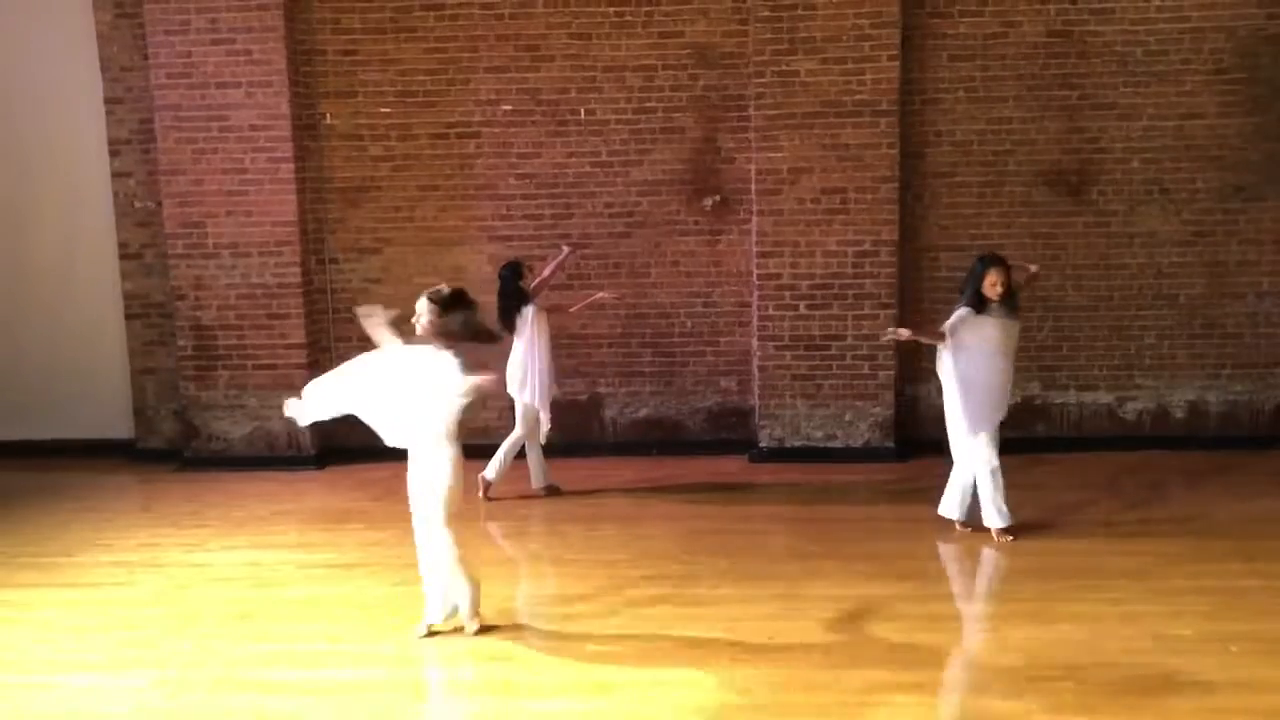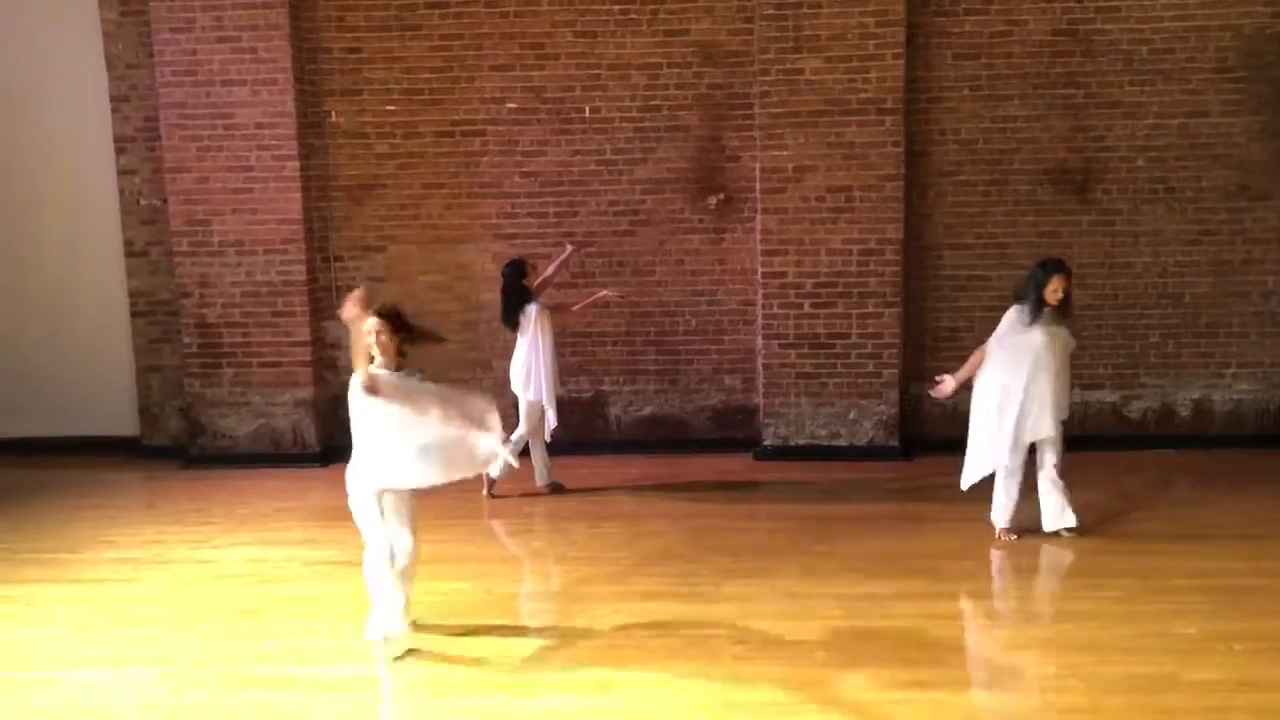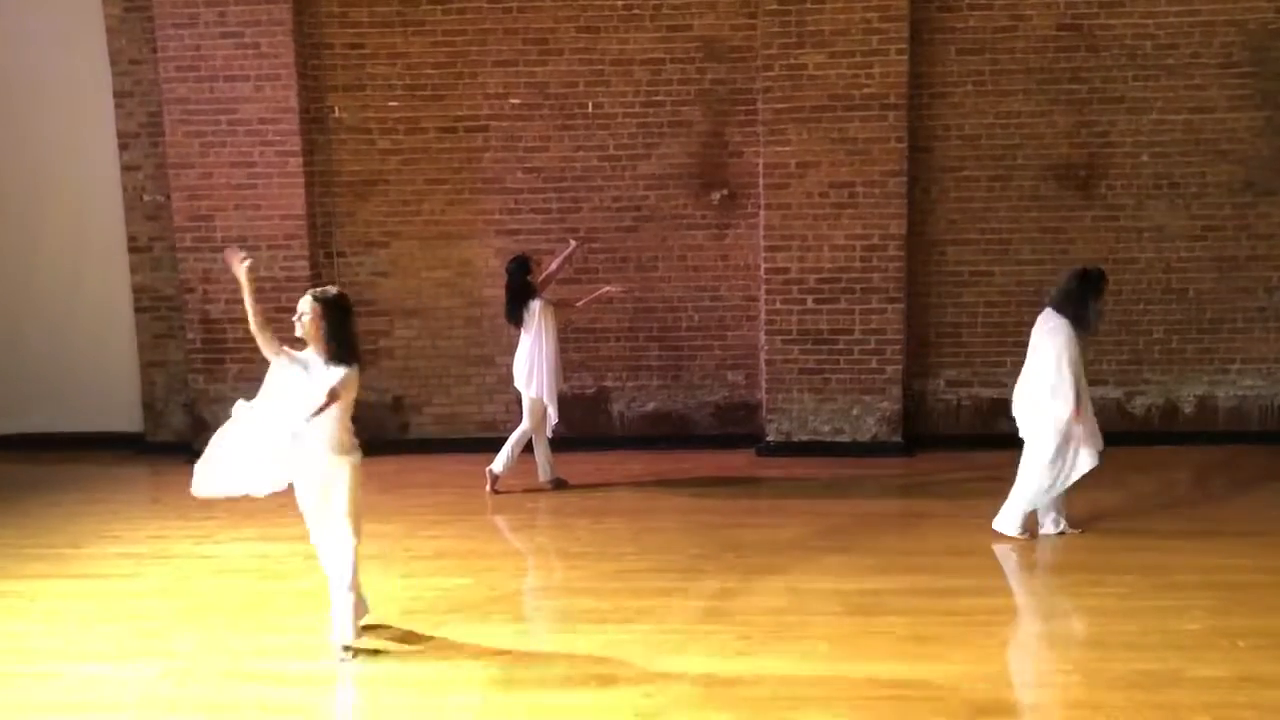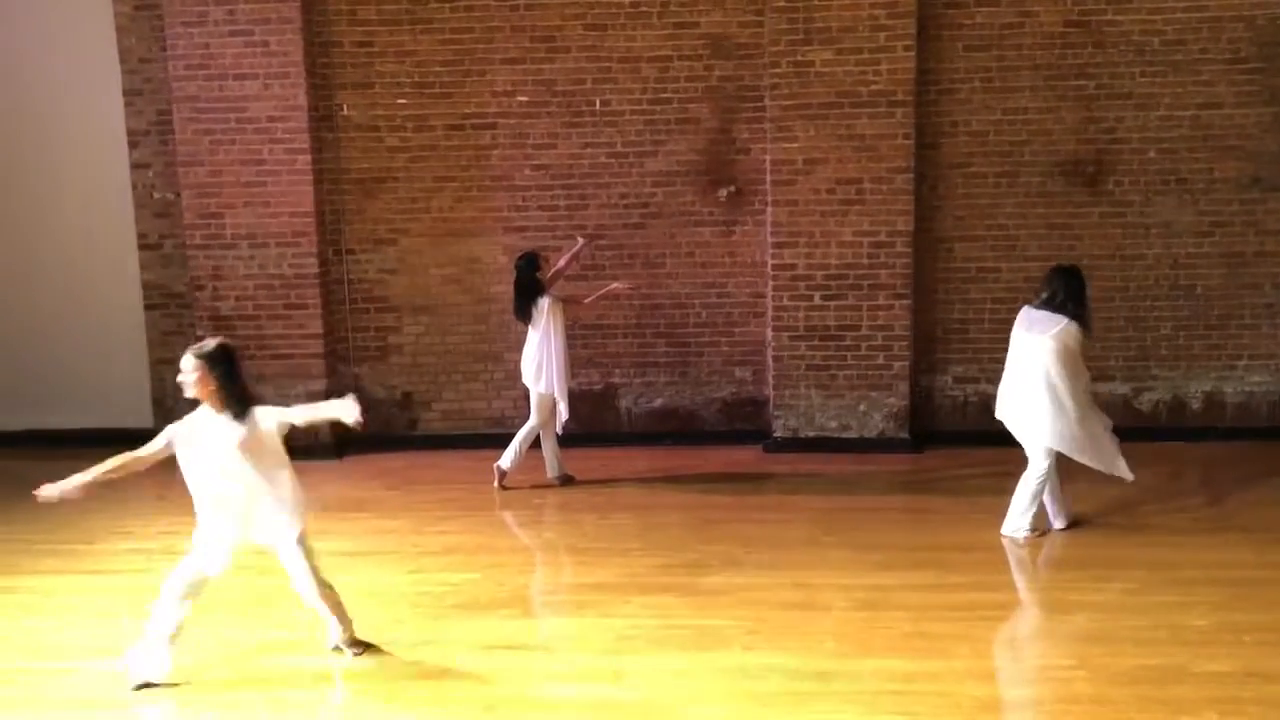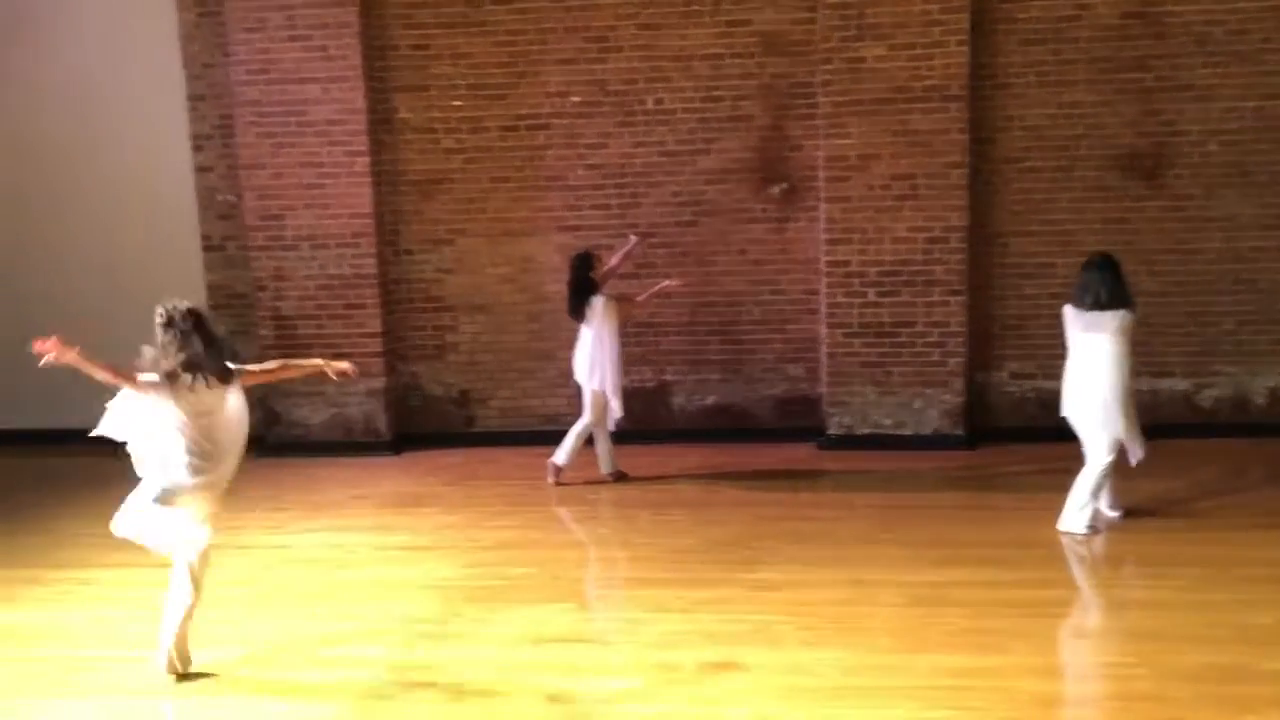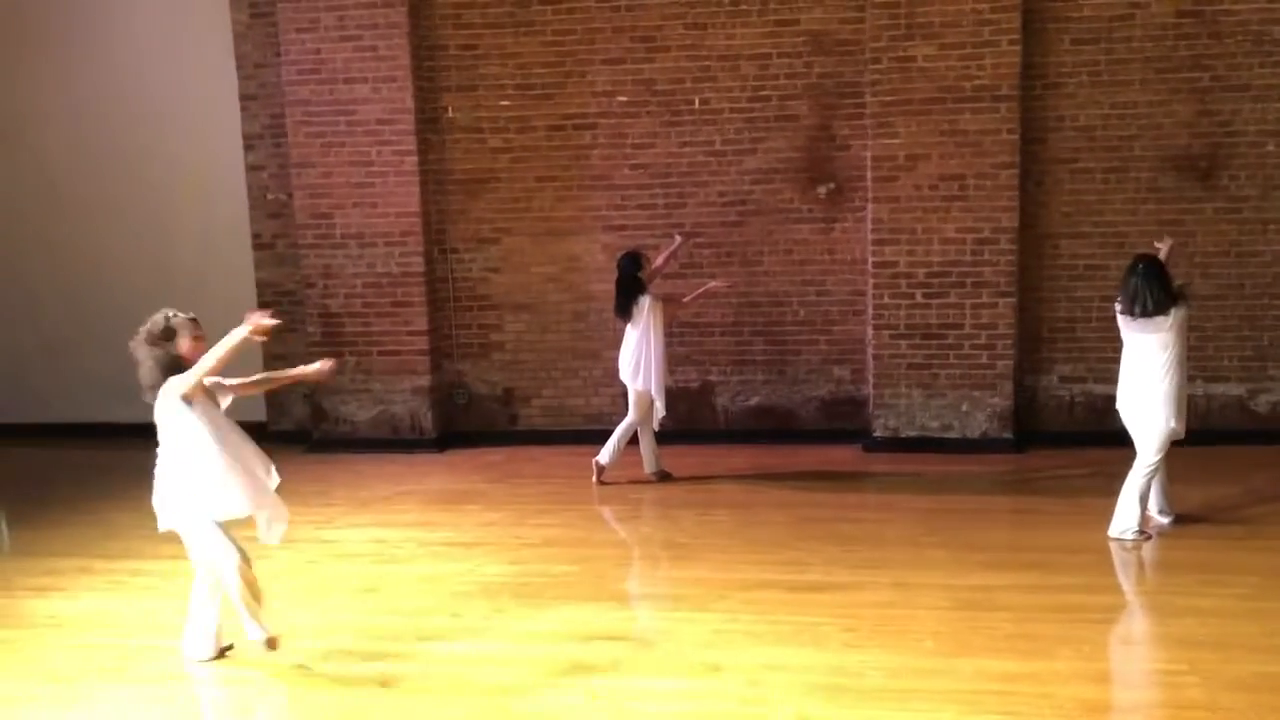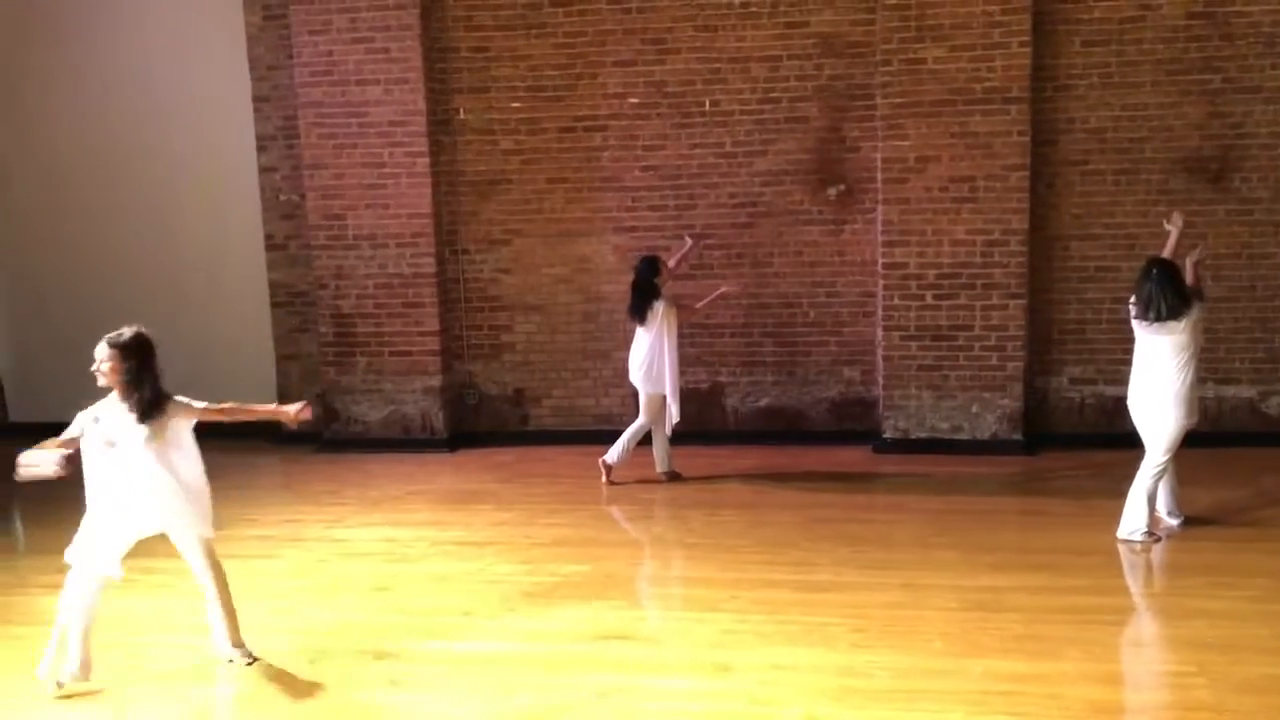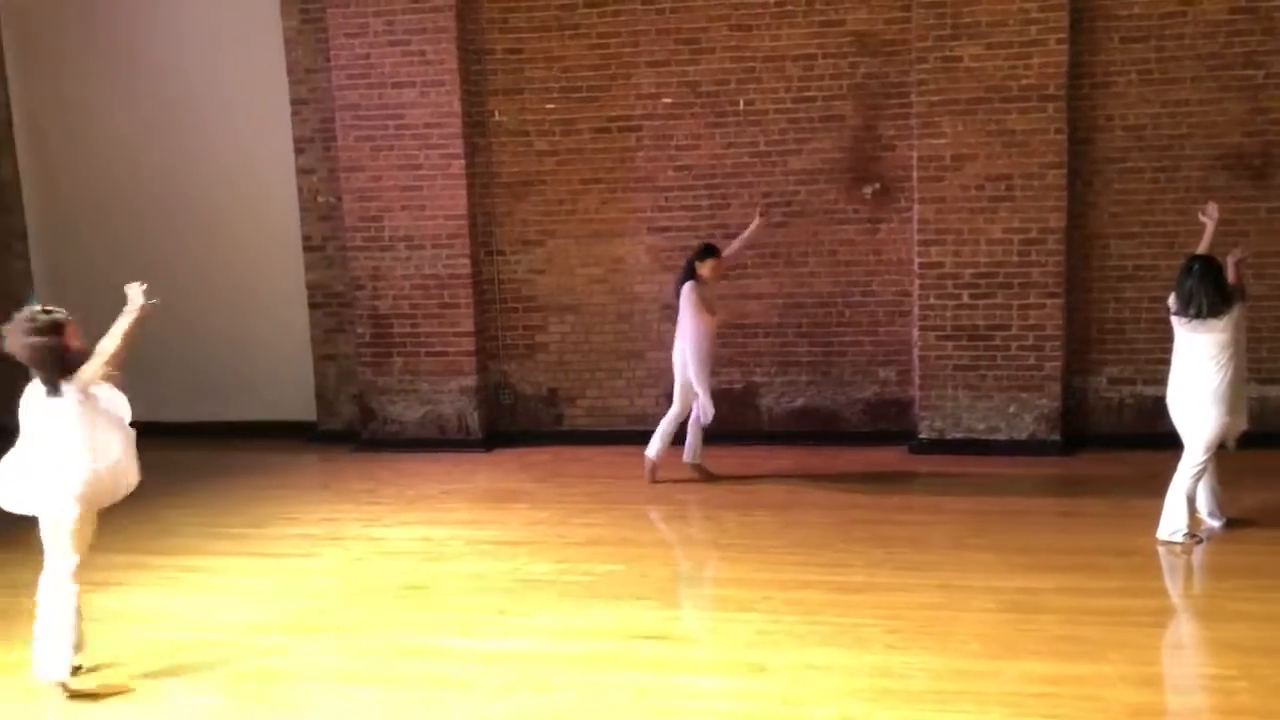
dt=0.5s
person 1, frame 1
left shoulder: (449, 361)
right shoulder: (424, 354)
left elbow: (462, 386)
right elbow: (399, 349)
left wrist: (479, 380)
right wrist: (381, 325)
left hip: (440, 457)
right hip: (423, 456)
left knee: (437, 535)
right knee: (425, 535)
left ankle: (467, 605)
right ankle: (439, 609)
person 1, frame 2
left shoulder: (408, 378)
right shoulder: (366, 379)
left elbow: (443, 410)
right elbow: (362, 369)
right wrist: (355, 324)
left hip: (397, 480)
right hip: (366, 478)
left knee: (405, 551)
right knee: (380, 553)
left ankle: (383, 621)
right ankle: (388, 628)
person 1, frame 3
left shoulder: (345, 371)
right shoulder: (292, 362)
left elbow: (323, 401)
right elbow: (261, 335)
left wrist: (296, 421)
right wrist: (245, 284)
left hip: (340, 464)
right hip: (304, 466)
left knee: (346, 542)
right knee: (325, 542)
left ankle: (344, 627)
right ankle: (346, 610)
person 1, frame 4
left shoulder: (253, 417)
right shoulder: (184, 429)
left elbow: (299, 415)
right elbow: (137, 458)
left wrist: (338, 408)
right wrist: (80, 480)
left hip: (270, 515)
right hip: (220, 524)
left knee: (308, 581)
right knee: (178, 590)
left ankle: (342, 636)
right ankle: (149, 664)
person 1, frame 5
left shoulder: (166, 386)
right shoulder: (225, 377)
left elbow: (120, 378)
right elbow: (274, 370)
left wrist: (73, 357)
right wrist: (325, 364)
left hip: (176, 478)
right hip: (210, 485)
right knee: (188, 574)
right ankle: (172, 658)
person 1, frame 6
left shoulder: (205, 388)
right shoulder: (176, 386)
left elbow: (249, 384)
right elbow: (205, 369)
left wrist: (301, 371)
right wrist: (243, 332)
left hip: (205, 493)
right hip: (184, 496)
left knee: (211, 564)
right knee: (232, 560)
left ankle: (202, 643)
right ankle: (256, 627)
person 1, frame 7
left shoulder: (165, 408)
right shoulder: (95, 415)
left elbow: (220, 412)
right elbow: (62, 443)
left wrist: (278, 411)
right wrist: (39, 456)
left hip: (172, 505)
right hip: (118, 510)
left knee: (208, 574)
right knee: (84, 580)
left ankle: (233, 646)
right ankle: (67, 666)
person 1, frame 8
left shoulder: (44, 385)
right shoulder: (73, 383)
right elbow: (104, 358)
right wrist: (132, 311)
left hip: (60, 486)
right hip: (72, 494)
left knee: (60, 568)
right knee: (65, 573)
left ankle: (54, 656)
right ankle: (58, 665)
person 2, frame 1
left shoulder: (1007, 310)
right shoulder: (968, 314)
right elbow: (943, 335)
left wrist: (1029, 280)
right wrist: (915, 334)
left hip: (996, 396)
right hip: (973, 397)
left knee: (971, 455)
right knee: (986, 457)
left ankle: (954, 510)
right ankle: (996, 521)
person 2, frame 2
left shoulder: (1058, 318)
right shoulder: (1019, 315)
right elbow: (987, 351)
right wrist: (956, 379)
left hip: (1049, 404)
right hip: (1020, 403)
left knee: (1051, 461)
right knee: (1012, 460)
left ankle: (1057, 520)
right ankle: (1002, 521)
person 2, frame 3
left shoulder: (1052, 316)
right shoulder: (1064, 328)
right elbow: (1067, 377)
right wrist: (1077, 417)
left hip: (1041, 401)
right hip: (1044, 407)
left knee: (1057, 465)
right knee: (1042, 466)
left ankle: (1052, 522)
right ankle: (1009, 521)
person 2, frame 4
left shoulder: (1025, 314)
right shoulder: (1069, 329)
right elbow: (1077, 370)
right wrist: (1085, 388)
left hip: (1013, 399)
right hip: (1039, 404)
left knee: (1045, 459)
right knee: (1041, 464)
left ankle: (1058, 516)
right ankle: (1016, 525)
person 2, frame 5
left shoulder: (1071, 313)
right shoulder: (1123, 317)
left hip: (1077, 397)
right hip: (1106, 398)
left knee: (1098, 454)
right knee: (1102, 458)
left ankle: (1106, 506)
right ankle: (1075, 519)
person 2, frame 6
left shoulder: (1123, 312)
right shoulder: (1175, 316)
left elbow: (1143, 285)
right elbow: (1177, 294)
left wrist: (1162, 254)
right wrist: (1162, 263)
left hip: (1131, 400)
right hip: (1160, 403)
left knee: (1152, 456)
right knee: (1148, 462)
left ankle: (1159, 511)
right ankle: (1125, 526)
person 2, frame 7
left shoulder: (1137, 311)
right shoulder: (1189, 316)
left elbow: (1157, 274)
right elbow: (1194, 290)
left wrist: (1174, 233)
right wrist: (1192, 266)
left hip: (1141, 399)
right hip: (1170, 403)
left knee: (1162, 456)
right knee: (1156, 461)
left ankle: (1169, 513)
right ankle: (1133, 527)
person 2, frame 8
left shoulder: (1176, 309)
right shoulder: (1229, 315)
left elbow: (1195, 268)
right elbow: (1236, 290)
left wrist: (1210, 227)
right wrist: (1234, 266)
left hip: (1180, 397)
right hip: (1210, 402)
left knee: (1202, 455)
right knee: (1195, 461)
left ankle: (1210, 515)
right ankle: (1173, 528)
person 3, frame 1
left shoulder: (529, 307)
right shoulder: (524, 303)
left elbow: (565, 312)
right elbow: (546, 277)
left wrist: (594, 299)
right wrist: (566, 254)
left hip: (529, 374)
right hip: (525, 375)
left knee: (532, 431)
right knee: (522, 431)
left ankle: (540, 482)
right ankle: (487, 476)
person 3, frame 2
left shoulder: (534, 305)
right shoulder: (529, 302)
left elbow: (569, 309)
right elbow: (550, 274)
left wrist: (598, 297)
right wrist: (569, 253)
left hip: (534, 372)
right hip: (530, 373)
left knee: (537, 429)
right knee: (526, 429)
left ankle: (545, 479)
right ankle: (492, 474)
person 3, frame 3
left shoulder: (536, 302)
right shoulder: (533, 300)
left elbow: (570, 303)
right elbow: (556, 275)
left wrist: (599, 288)
right wrist: (572, 249)
left hip: (537, 368)
right hip: (533, 369)
left knee: (539, 425)
right knee: (529, 425)
left ankle: (548, 475)
right ankle: (495, 469)
person 3, frame 4
left shoulder: (543, 298)
right shoulder: (544, 298)
right elbow: (561, 267)
right wrist: (580, 247)
left hip: (544, 364)
right hip: (542, 365)
left knee: (547, 421)
right knee: (537, 421)
left ankle: (556, 471)
right ankle: (503, 465)
person 3, frame 5
left shoulder: (593, 296)
right shoulder: (599, 300)
left elbow: (619, 276)
right elbow: (629, 292)
left hip: (594, 362)
right hip: (595, 364)
left knee: (600, 418)
right knee: (591, 418)
left ankle: (609, 467)
right ankle: (558, 461)
person 3, frame 6
left shoulder: (635, 294)
right shoulder: (648, 302)
left elbow: (659, 266)
right elbow: (682, 303)
left wrist: (677, 245)
right wrist: (708, 287)
left hip: (638, 362)
right hip: (640, 365)
left knee: (645, 418)
right knee: (635, 418)
left ankle: (653, 467)
right ankle: (602, 461)
person 3, frame 7
left shoulder: (645, 297)
right shoulder: (663, 306)
left elbow: (672, 268)
right elbow: (694, 309)
left wrist: (688, 248)
right wrist: (720, 293)
left hip: (646, 364)
right hip: (651, 367)
left knee: (659, 418)
right knee: (646, 420)
left ankle: (664, 467)
right ankle: (610, 459)
person 3, frame 8
left shoulder: (702, 282)
right shoulder: (691, 289)
left elbow: (731, 250)
right elbow: (712, 321)
left wrist: (754, 227)
left hip: (699, 355)
right hip: (690, 356)
left knee: (701, 407)
right knee: (680, 408)
left ankle: (692, 459)
right ankle: (653, 456)
